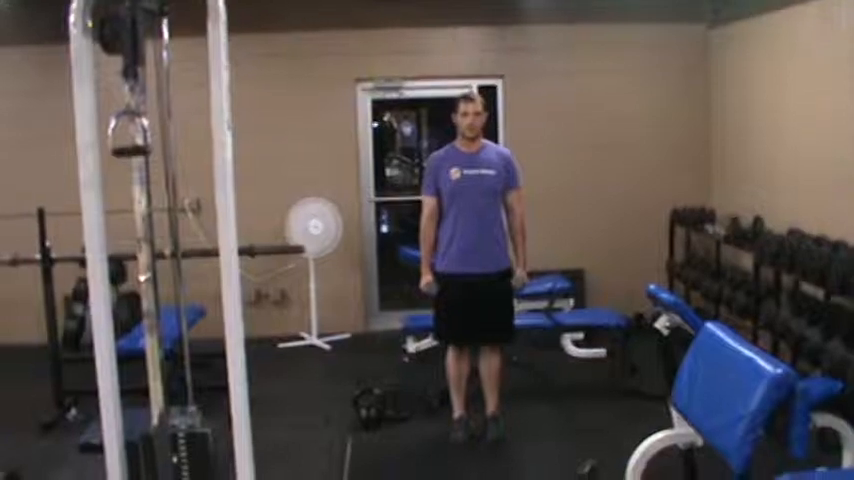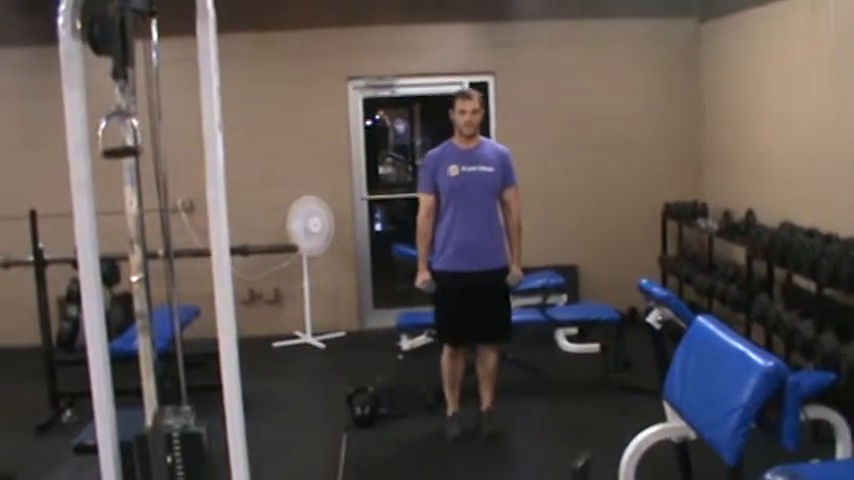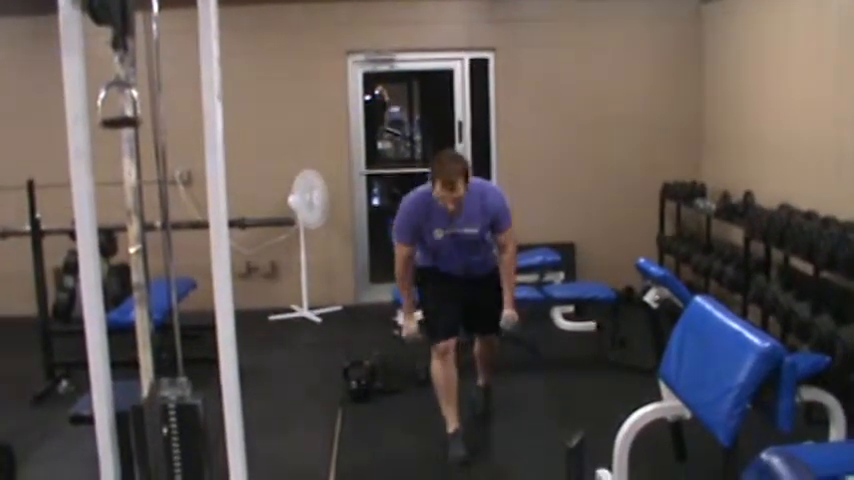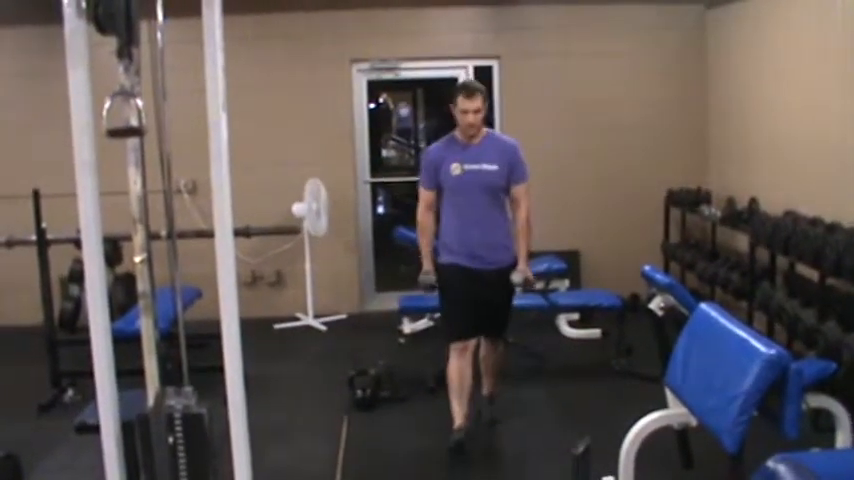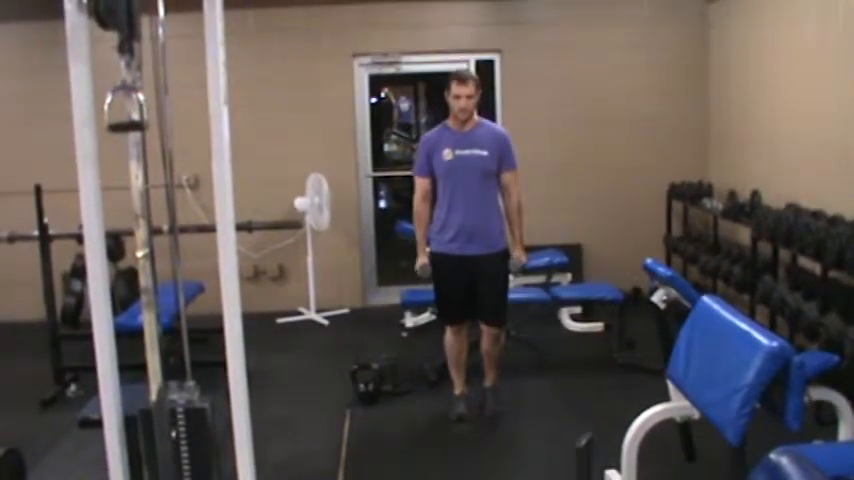
dt=1s
person 1, frame 1
left shoulder: (502, 159)
right shoulder: (438, 162)
left elbow: (515, 213)
right elbow: (429, 217)
left wrist: (521, 263)
right wrist: (426, 269)
left hip: (495, 269)
right hip: (452, 271)
left knee: (491, 344)
right knee: (457, 345)
left ankle: (492, 413)
right ankle: (459, 414)
person 1, frame 2
left shoulder: (499, 156)
right shoulder: (436, 159)
left elbow: (511, 211)
right elbow: (426, 215)
left wrist: (516, 261)
right wrist: (423, 266)
left hip: (492, 267)
right hip: (450, 268)
left knee: (489, 343)
right knee: (453, 345)
left ankle: (486, 409)
right ankle: (453, 411)
person 1, frame 3
left shoulder: (491, 197)
right shoulder: (413, 206)
left elbow: (506, 249)
right elbow: (404, 262)
left wrist: (509, 302)
right wrist: (409, 314)
left hip: (482, 273)
right hip: (436, 274)
left knee: (488, 337)
right knee: (443, 348)
left ankle: (483, 385)
right ankle: (453, 429)
person 1, frame 4
left shoulder: (507, 150)
right shoulder: (436, 154)
left elbow: (520, 207)
right elbow: (426, 210)
left wrist: (523, 260)
right wrist: (427, 261)
left hip: (500, 263)
right hip: (455, 265)
left knee: (493, 338)
right knee: (461, 345)
left ankle: (488, 394)
right ankle: (459, 424)
person 1, frame 5
left shoulder: (497, 138)
right shoulder: (431, 142)
left elbow: (511, 194)
right elbow: (422, 199)
left wrist: (518, 244)
right wrist: (421, 250)
left hip: (491, 250)
right hip: (447, 251)
left knee: (493, 328)
right knee: (455, 327)
left ankle: (490, 386)
right ankle: (459, 393)
